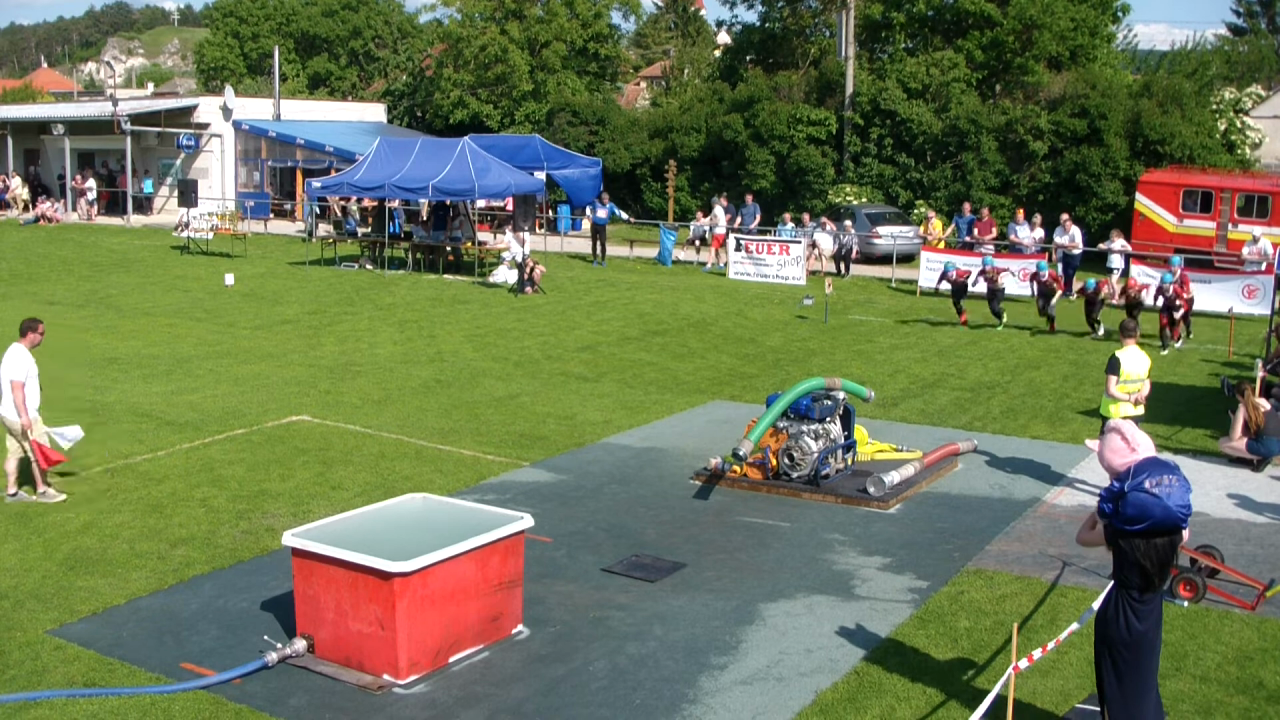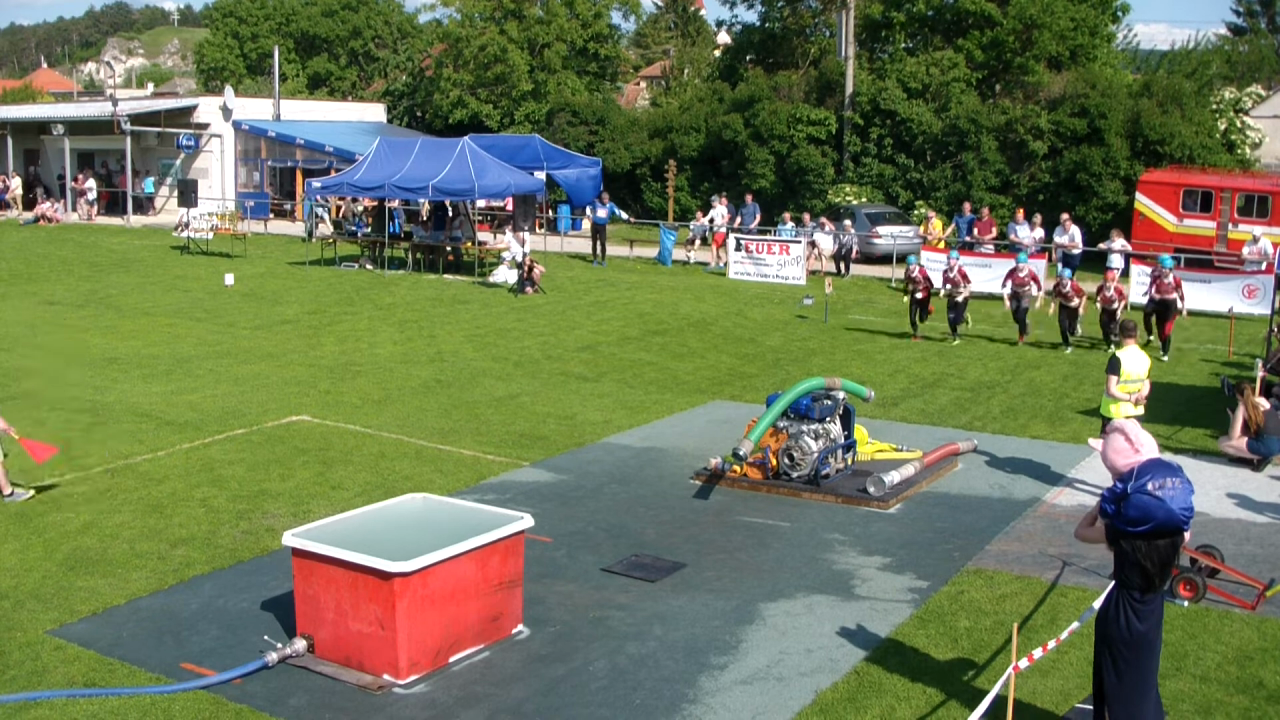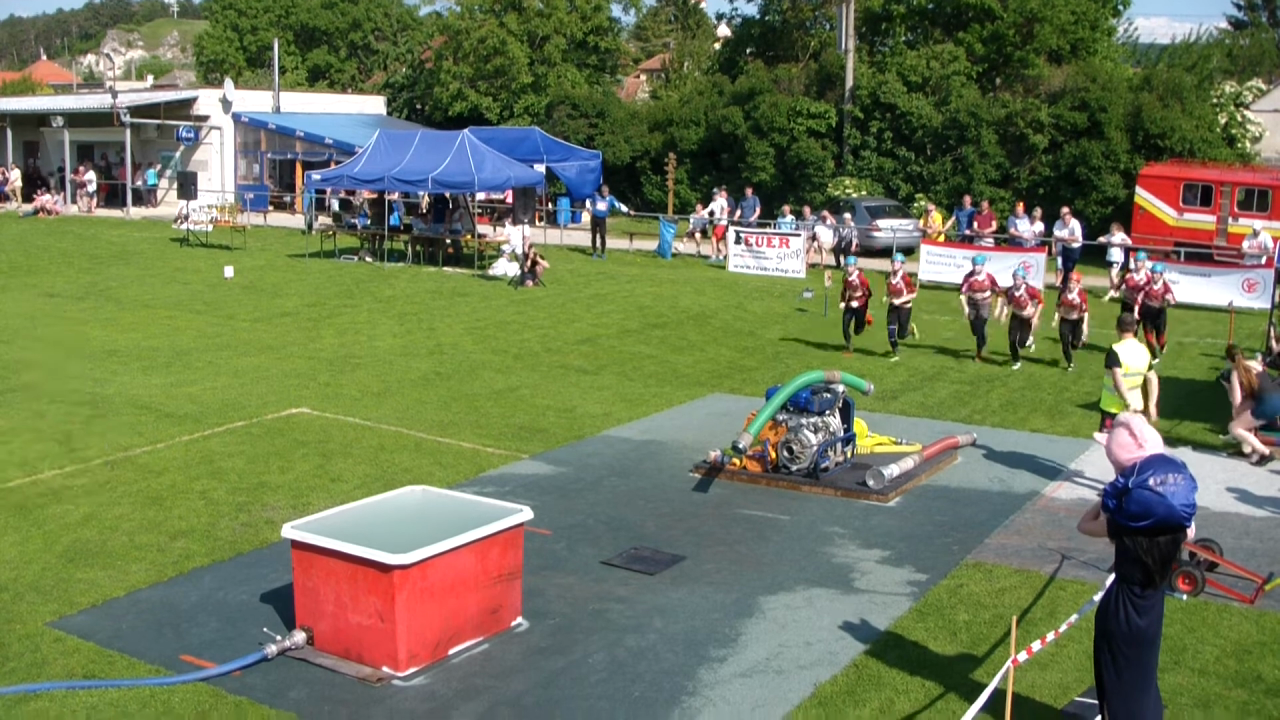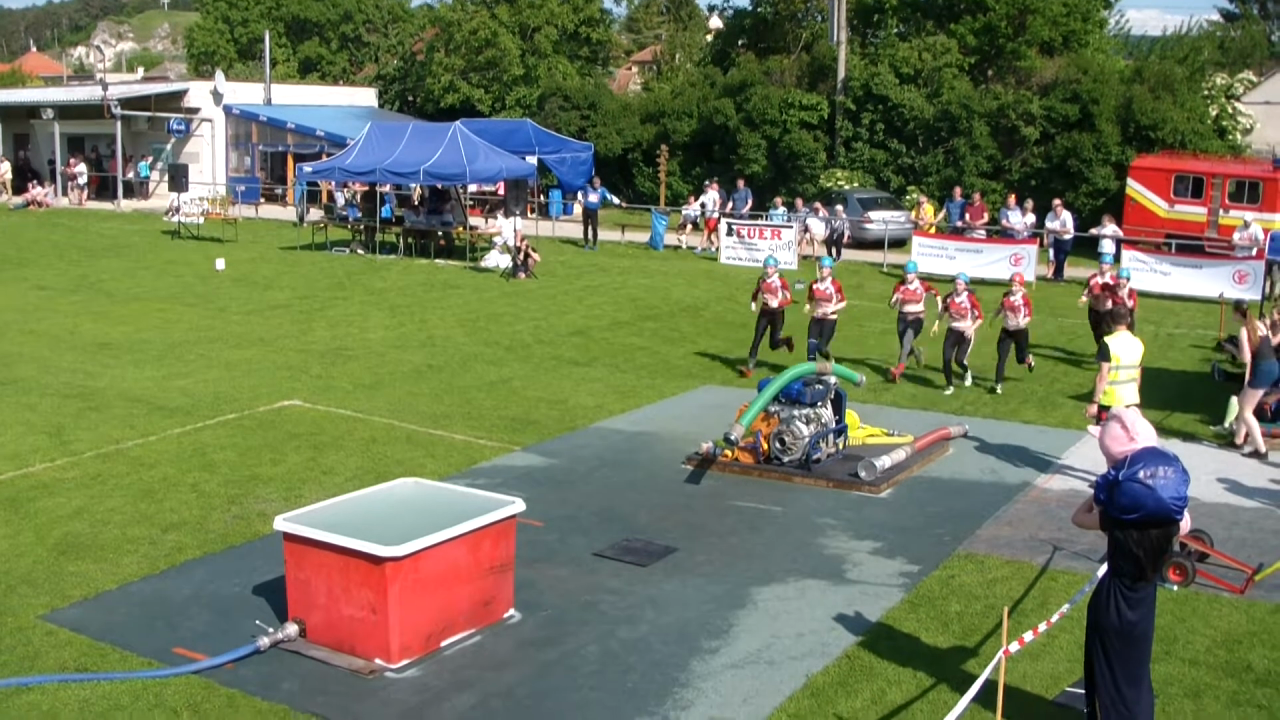
dt=0.5s
person 1, frame 1
left shoulder: (1121, 532)
right shoulder: (1173, 527)
left elbow: (1083, 535)
left wrist: (1104, 506)
left hip: (1120, 615)
right hip: (1150, 611)
left knee: (1121, 691)
right knee: (1143, 683)
person 1, frame 2
left shoulder: (1123, 531)
right shoulder: (1175, 528)
left elbow: (1081, 531)
left wrist: (1107, 501)
left hip: (1122, 615)
right hip: (1151, 610)
left knee: (1121, 691)
right knee: (1143, 682)
person 1, frame 3
left shoulder: (1125, 524)
right shoulder: (1177, 522)
left elbow: (1084, 524)
right elbow: (1187, 532)
left wrist: (1110, 497)
left hip: (1122, 607)
right hip: (1152, 602)
left knee: (1119, 678)
right knee: (1143, 671)
person 1, frame 4
left shoulder: (1118, 517)
right shoulder: (1171, 514)
left elbow: (1079, 516)
right elbow: (1183, 525)
left wrist: (1104, 489)
left hip: (1114, 599)
right hip: (1144, 594)
left knee: (1108, 667)
right knee: (1136, 659)
